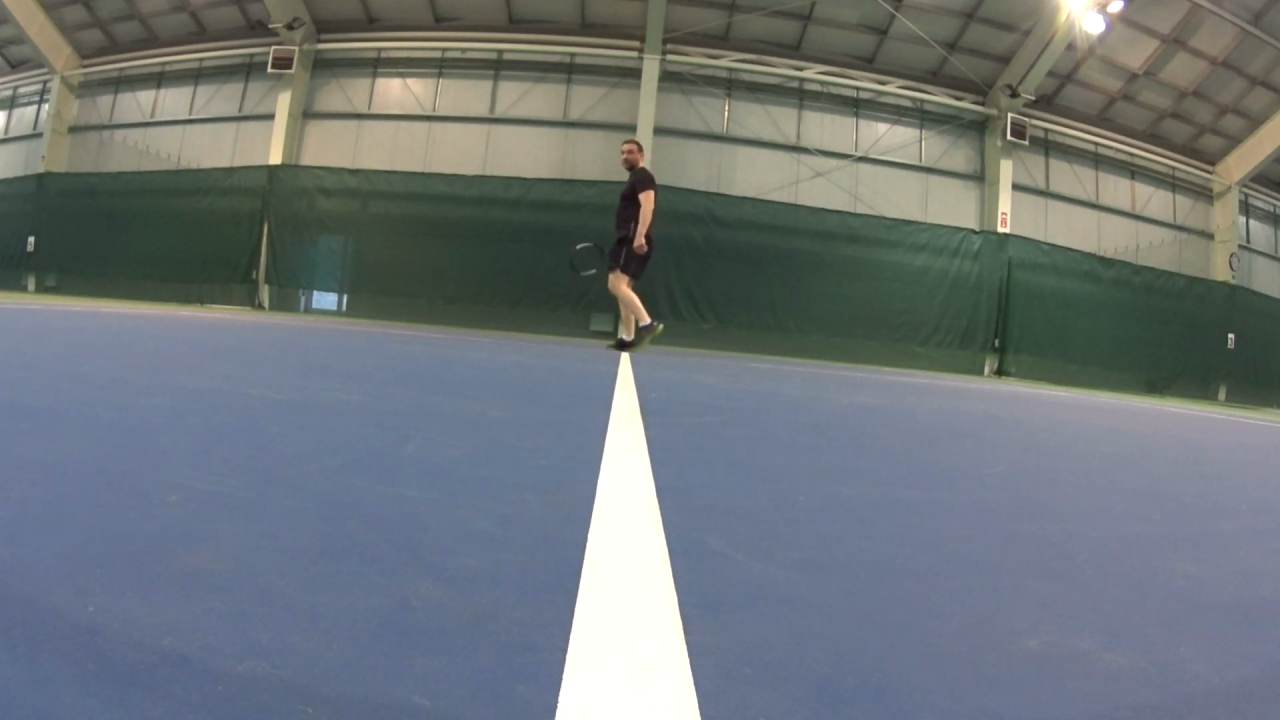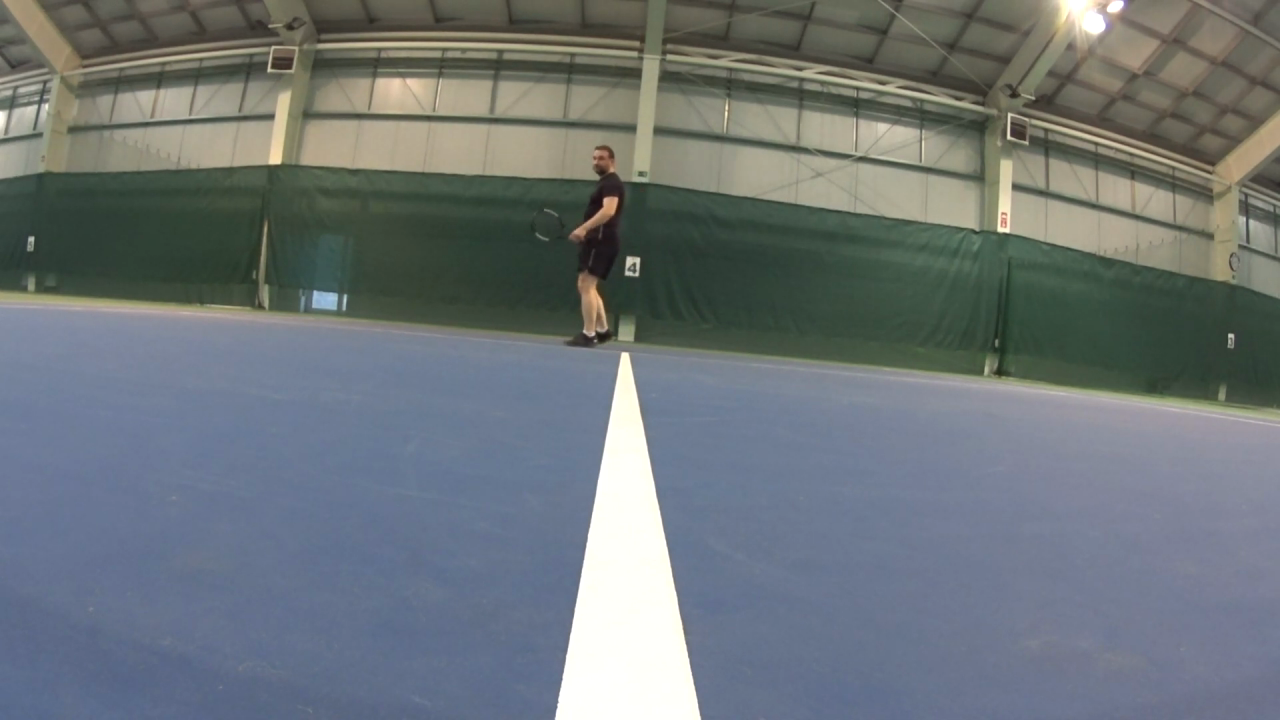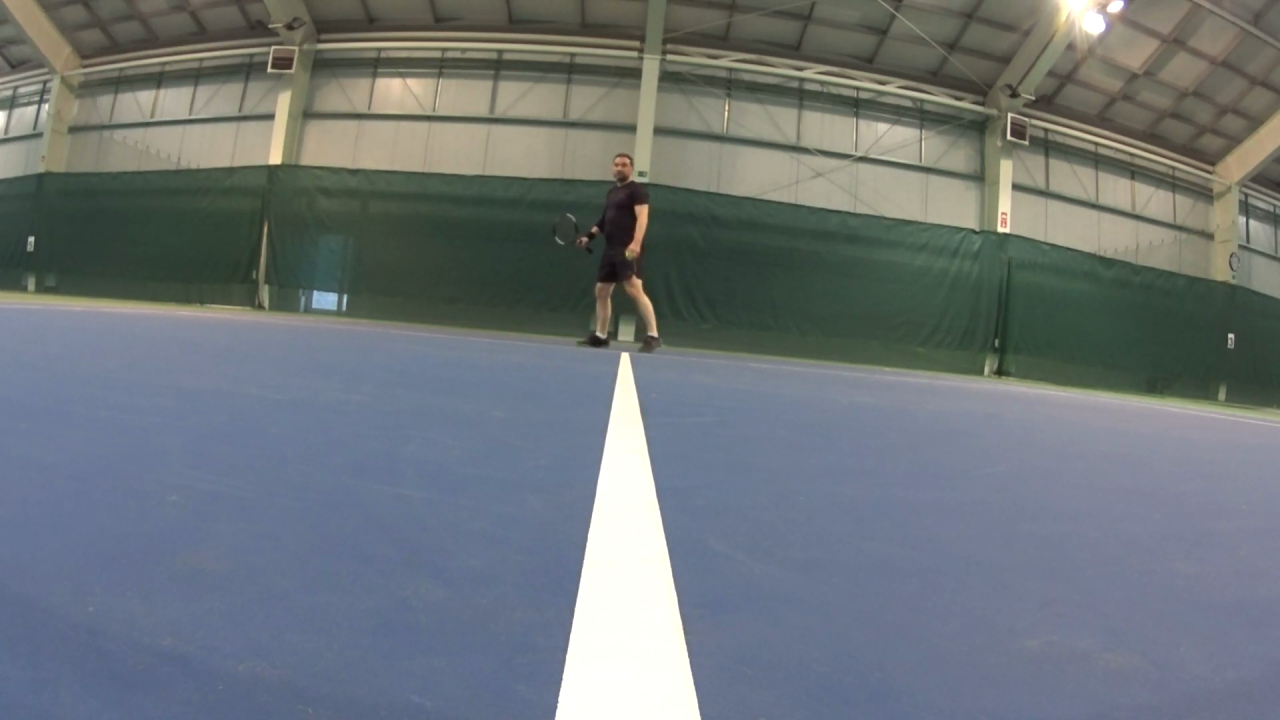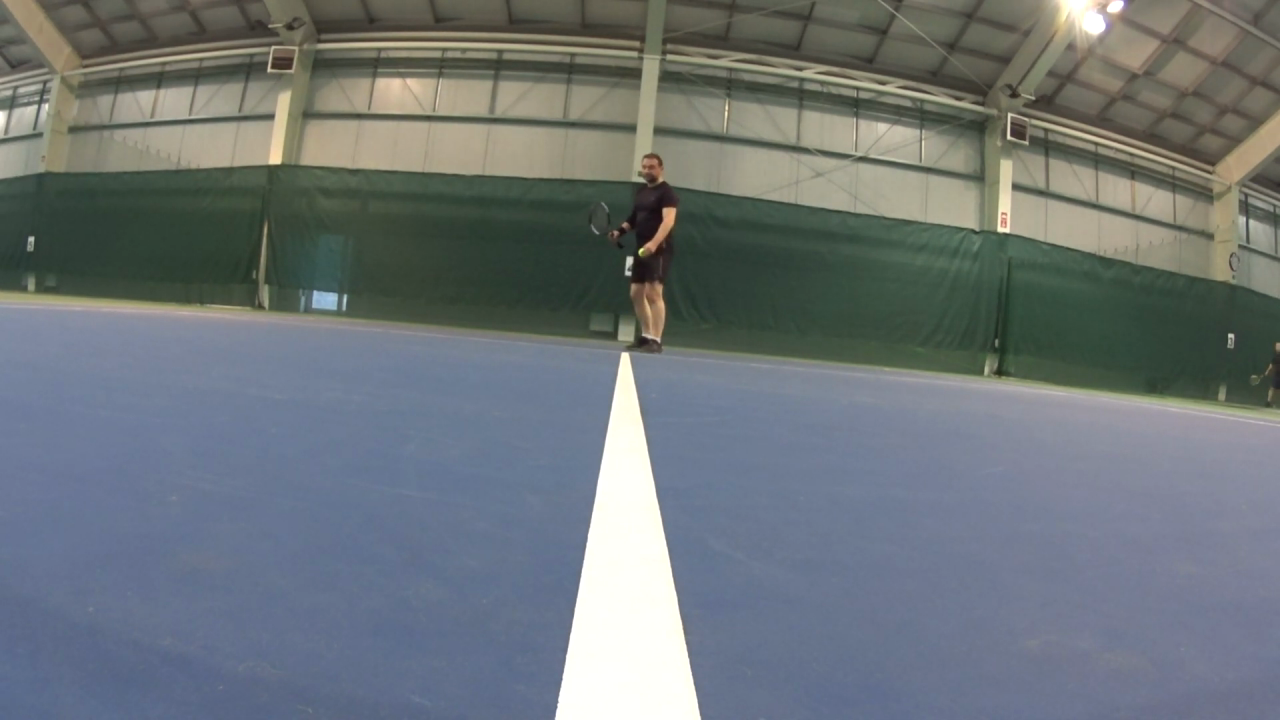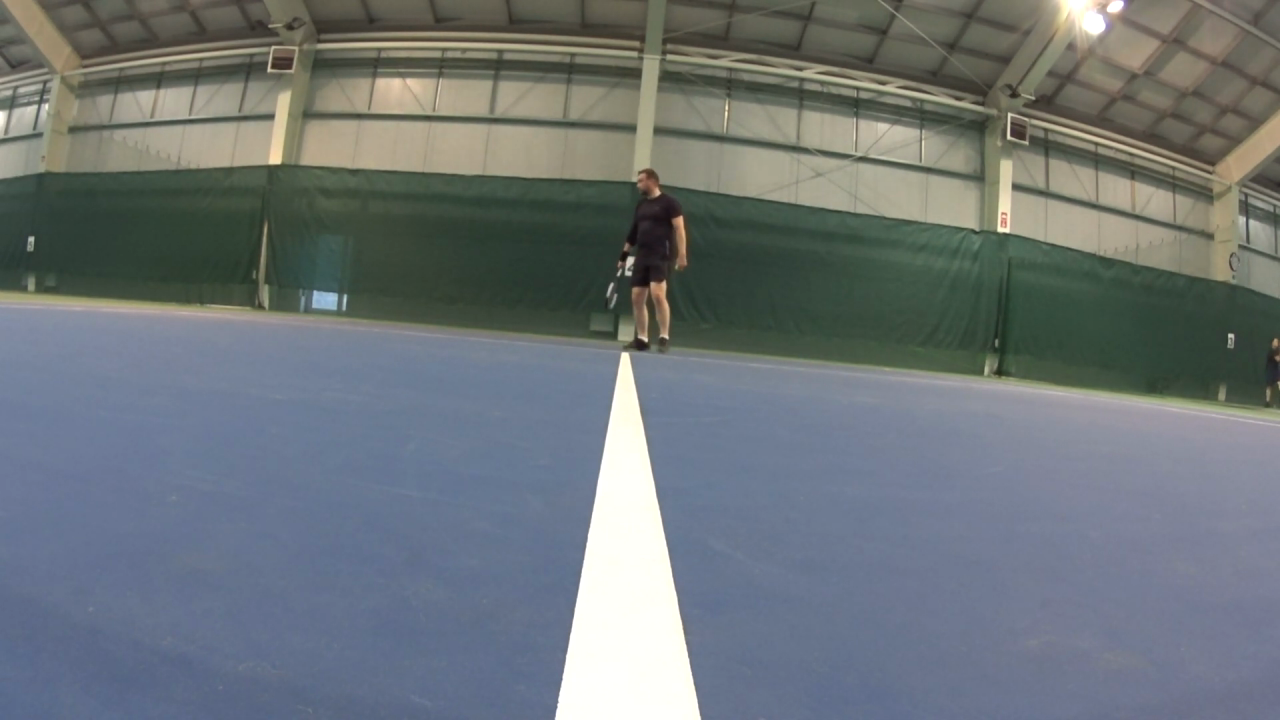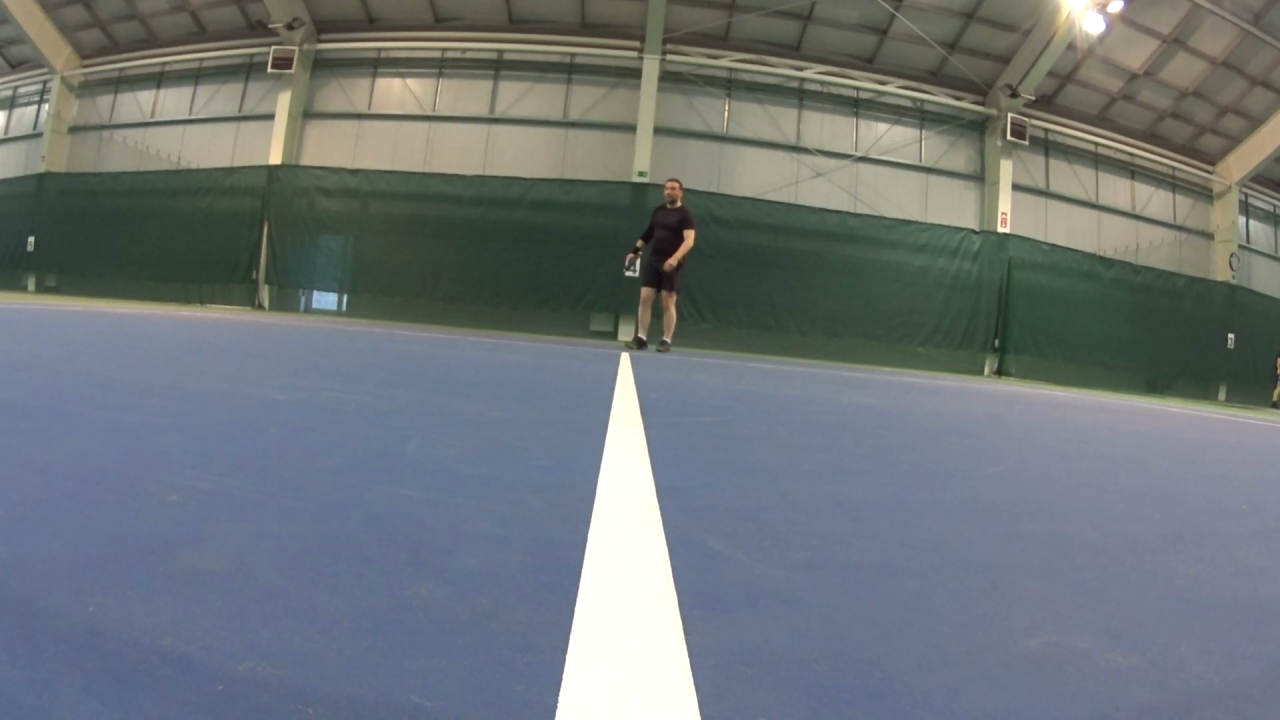
dt=0.7s
person 1, frame 1
left shoulder: (643, 177)
right shoulder: (635, 179)
left elbow: (648, 207)
left wrist: (639, 235)
right wrist: (627, 238)
left hip: (633, 241)
right hip: (628, 241)
left knee: (616, 285)
right knee: (622, 287)
left ankle: (646, 324)
right ankle: (627, 338)
person 1, frame 2
left shoulder: (612, 182)
right shoulder: (604, 183)
left elbow: (608, 211)
left wrist: (584, 228)
right wrist: (583, 231)
left hip: (601, 241)
right hip: (598, 241)
left knee: (585, 285)
right knee: (589, 287)
left ankle: (588, 335)
right ankle: (603, 330)
person 1, frame 3
left shoulder: (637, 190)
right shoulder: (612, 192)
left elbow: (642, 219)
left wrist: (636, 243)
right wrist: (589, 236)
left hip: (629, 250)
right hip: (611, 249)
left knee: (635, 290)
right knee: (601, 291)
left ankle: (653, 336)
right ankle: (600, 336)
person 1, frame 4
left shoulder: (667, 193)
right shoulder: (641, 191)
left elbow: (669, 221)
left wrist: (654, 243)
right wrist: (620, 231)
left hip: (659, 251)
right hip: (642, 250)
left knee: (654, 294)
right knee: (636, 294)
left ankle: (656, 341)
right ankle: (646, 336)
person 1, frame 5
left shoulder: (669, 203)
right shoulder: (641, 205)
left elbow: (680, 229)
right elbow: (633, 233)
left wrist: (682, 254)
right wrist: (623, 257)
left hip: (661, 256)
right hip: (642, 256)
left knee: (658, 294)
right knee: (637, 298)
left ankle: (664, 338)
right ankle: (642, 339)
person 1, frame 6
left shoulder: (685, 214)
right shoulder: (659, 211)
left elbow: (689, 241)
right elbow: (649, 233)
left wrist: (675, 258)
right wrist: (636, 250)
left hip: (672, 265)
right hip: (653, 260)
left knee: (668, 303)
right knee: (645, 298)
left ankle: (666, 341)
right ankle: (641, 338)
